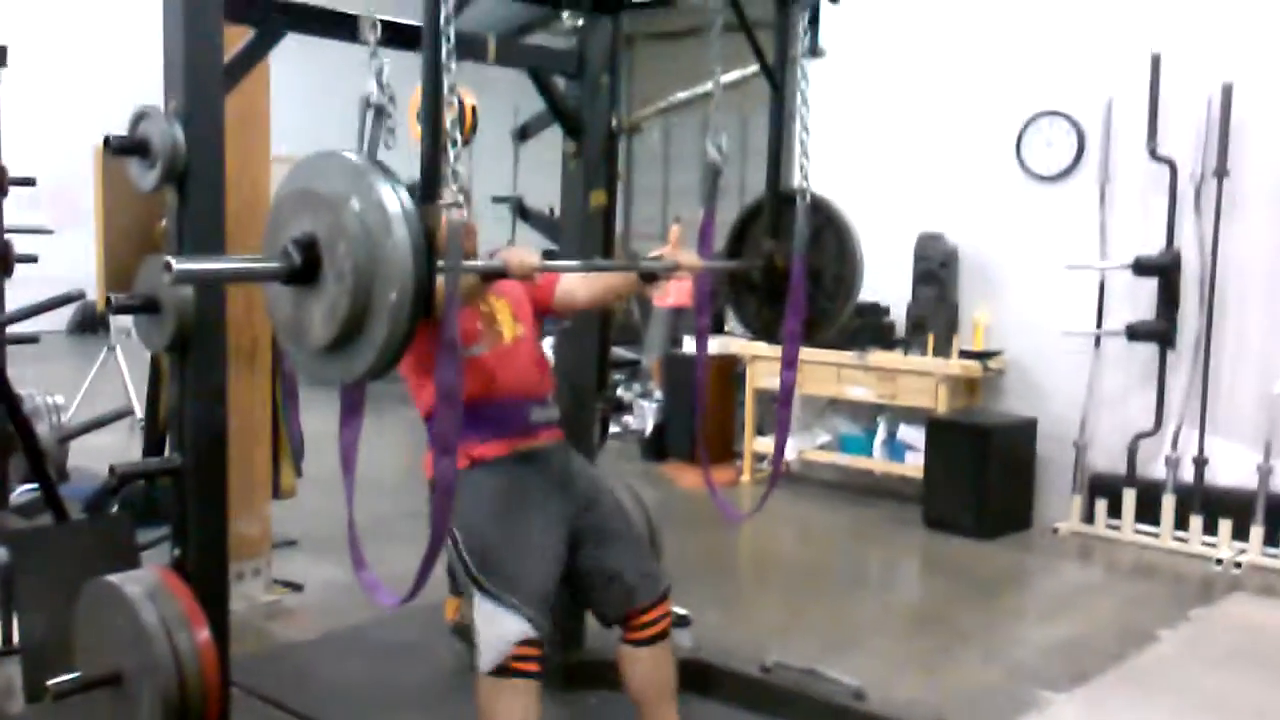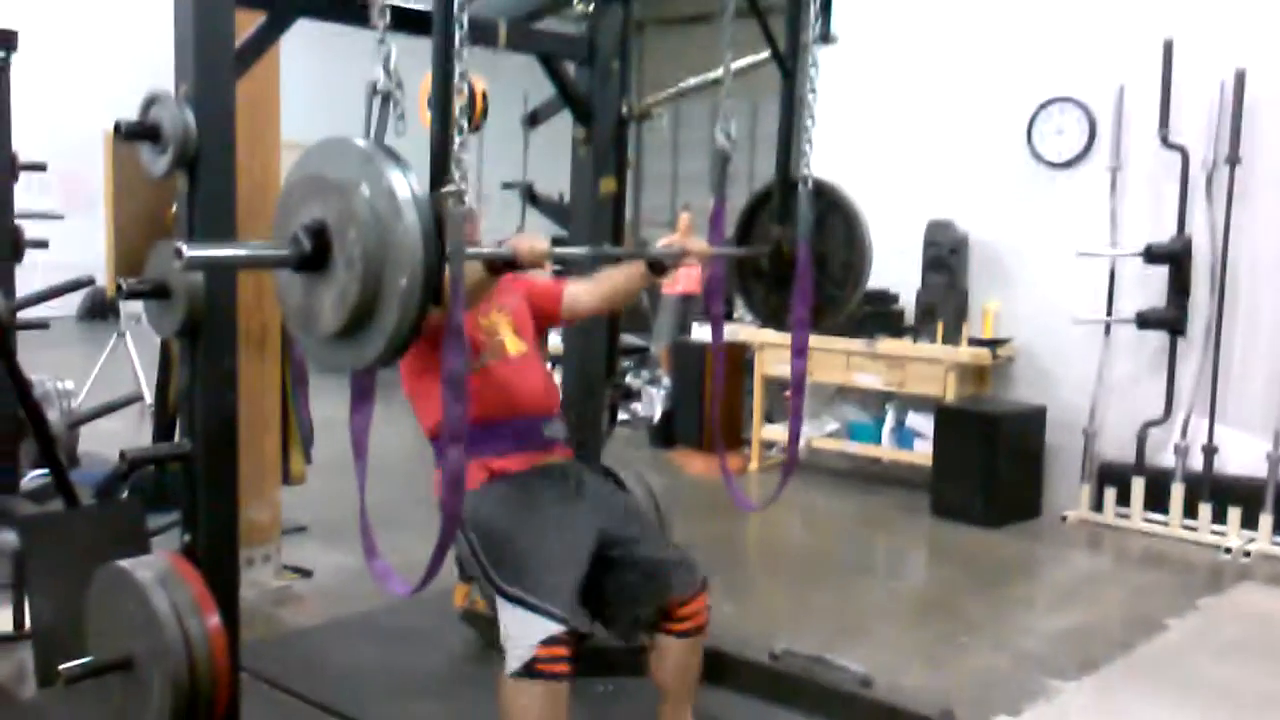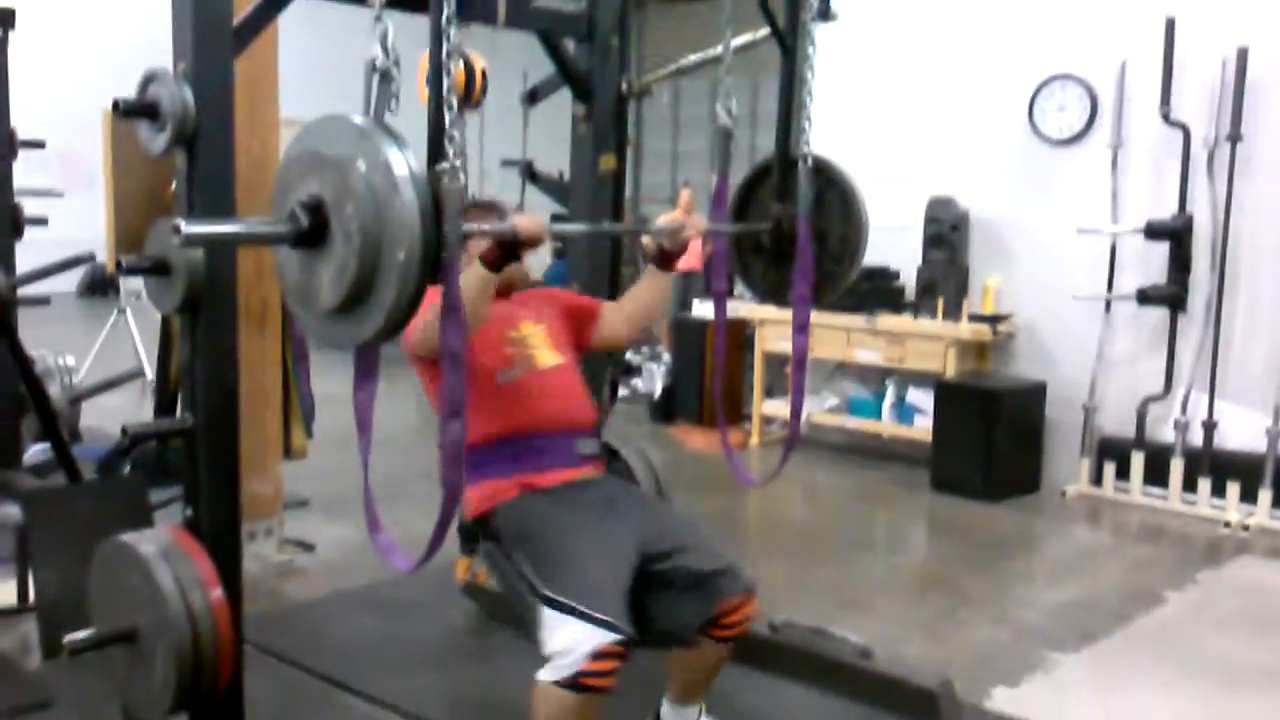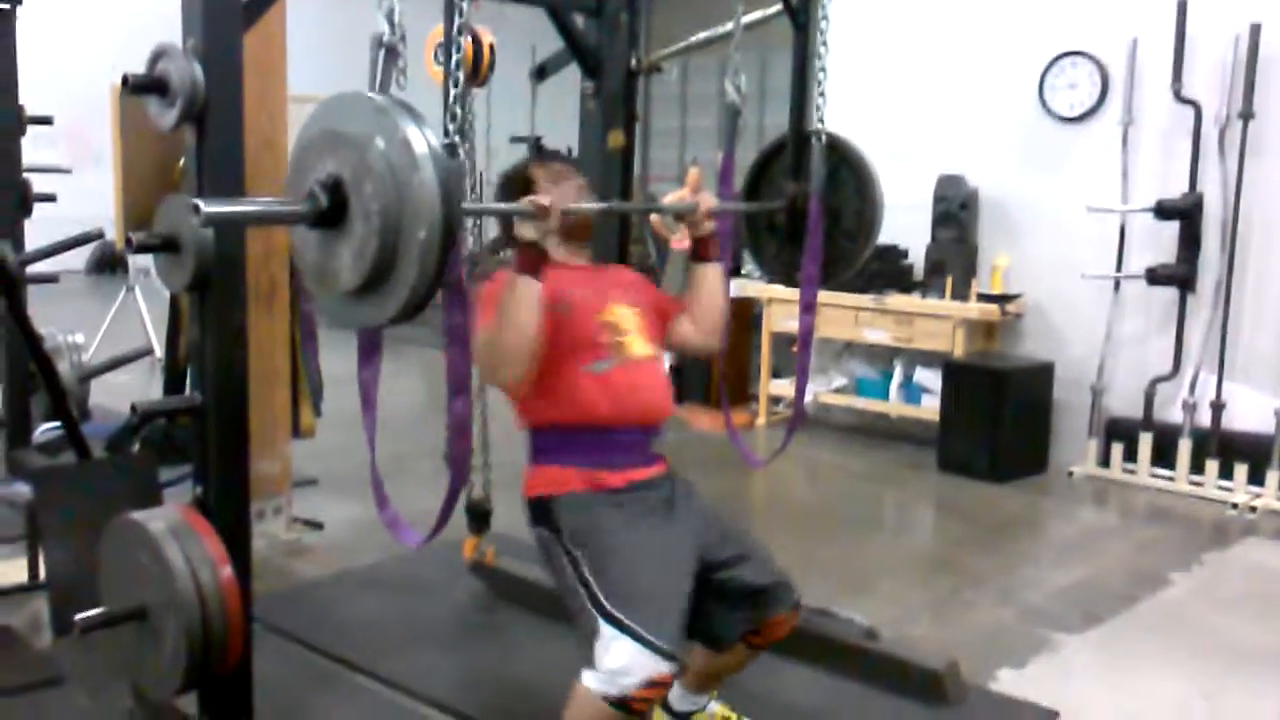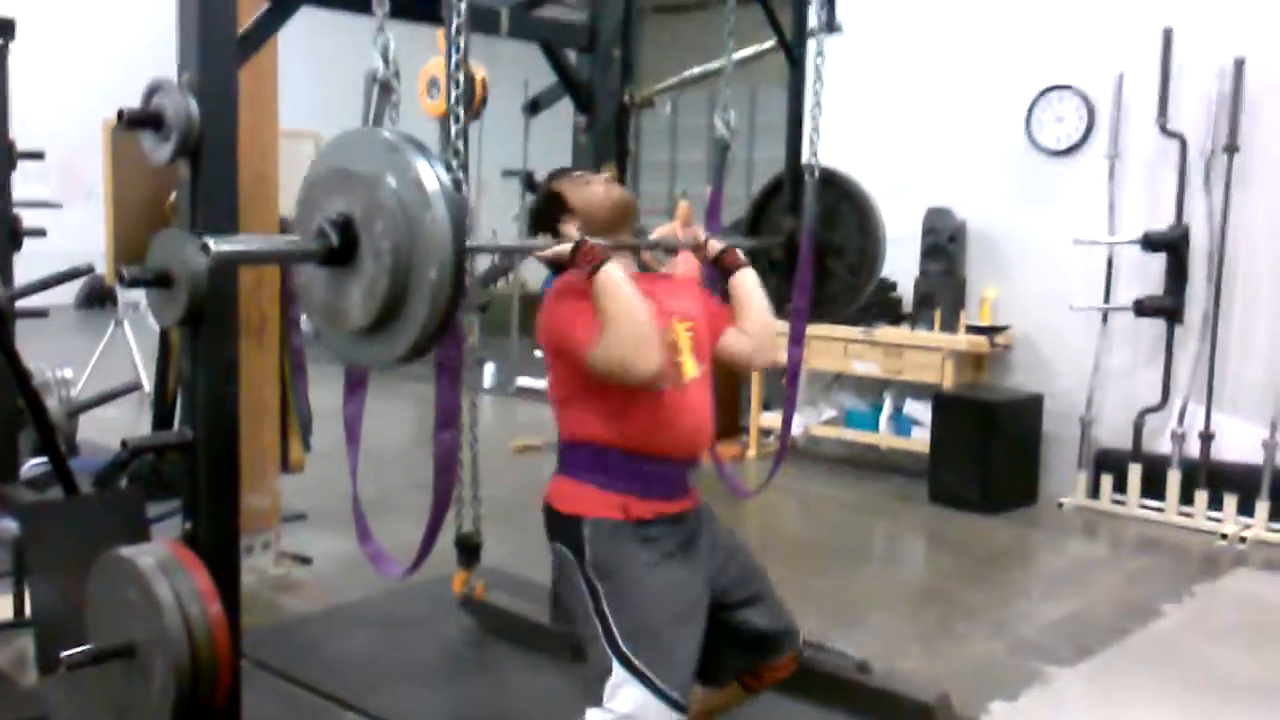
dt=0.2s
person 1, frame 1
left shoulder: (511, 282)
left elbow: (583, 292)
right elbow: (433, 297)
left wrist: (652, 268)
right wrist: (494, 267)
left hip: (554, 459)
right hip: (478, 471)
left knee: (645, 601)
right knee: (514, 634)
person 1, frame 2
left shoulder: (512, 292)
left elbow: (591, 296)
right elbow: (437, 302)
left wrist: (657, 261)
left hip: (564, 473)
right hip: (491, 486)
left knee: (682, 593)
right knee: (543, 634)
person 1, frame 3
left shoulder: (544, 305)
right shoulder: (433, 306)
left elbow: (626, 323)
right elbow: (434, 336)
left wrist: (668, 254)
right wrist: (501, 250)
left hip: (598, 487)
right hip: (523, 498)
left knee: (728, 599)
right knee: (592, 645)
person 1, frame 4
left shoulder: (623, 282)
right shoulder: (514, 283)
left elbow: (702, 336)
right elbow: (508, 373)
left wrist: (704, 244)
right wrist: (531, 254)
left hip: (658, 484)
right hip: (581, 495)
left knee: (769, 606)
right knee: (640, 662)
person 1, frame 5
left shoulder: (680, 291)
right shoulder: (573, 297)
left elbow: (760, 349)
right elbow: (642, 362)
left wrist: (729, 259)
right wrist: (597, 261)
left hip: (682, 514)
right hip: (606, 521)
left knee: (772, 648)
